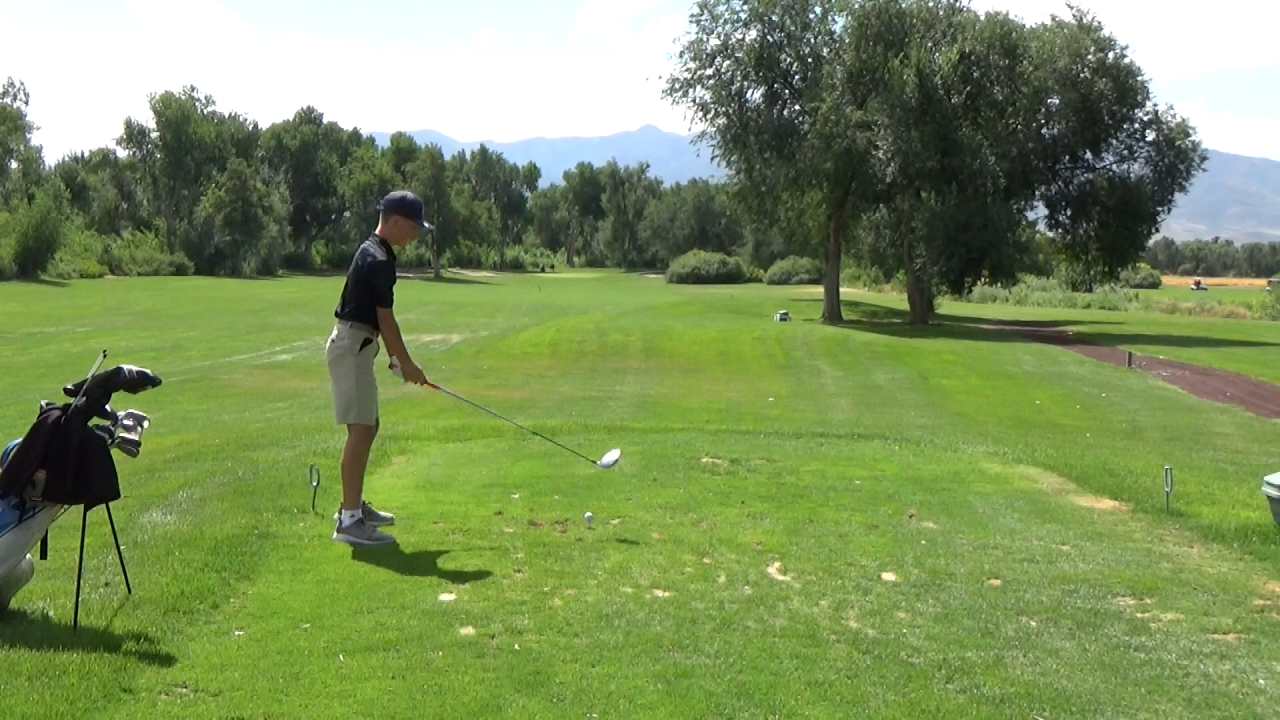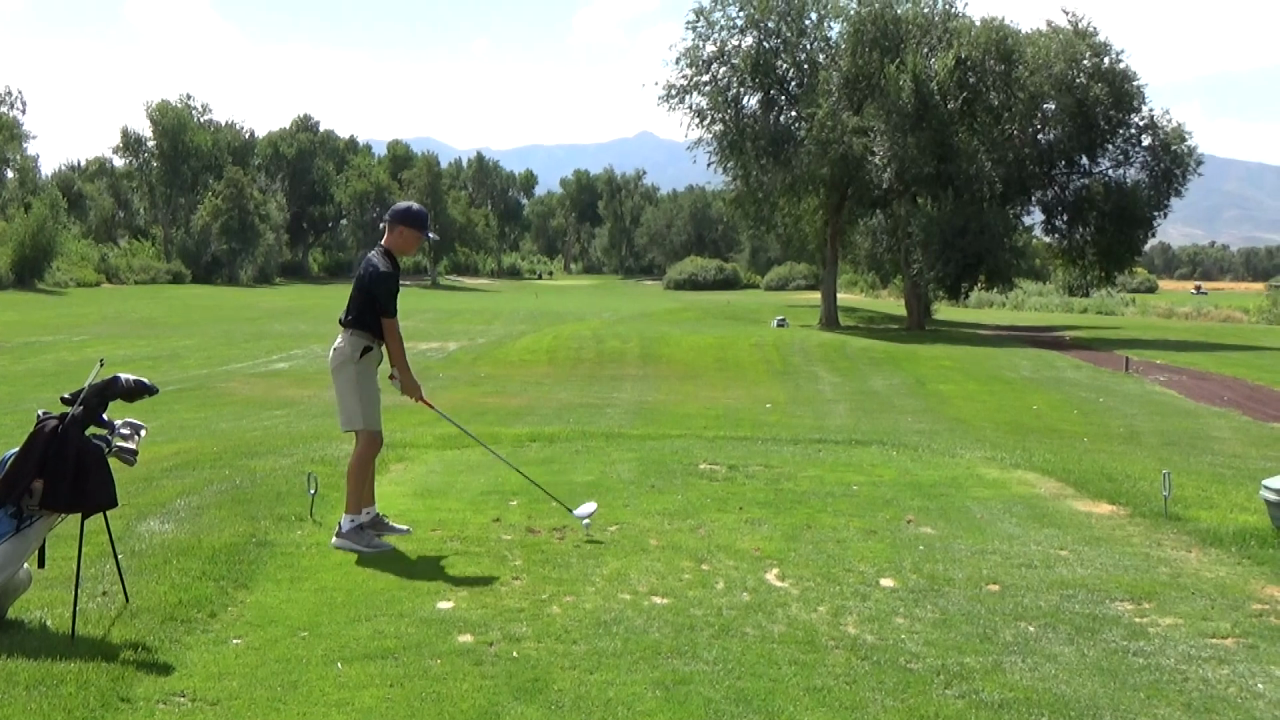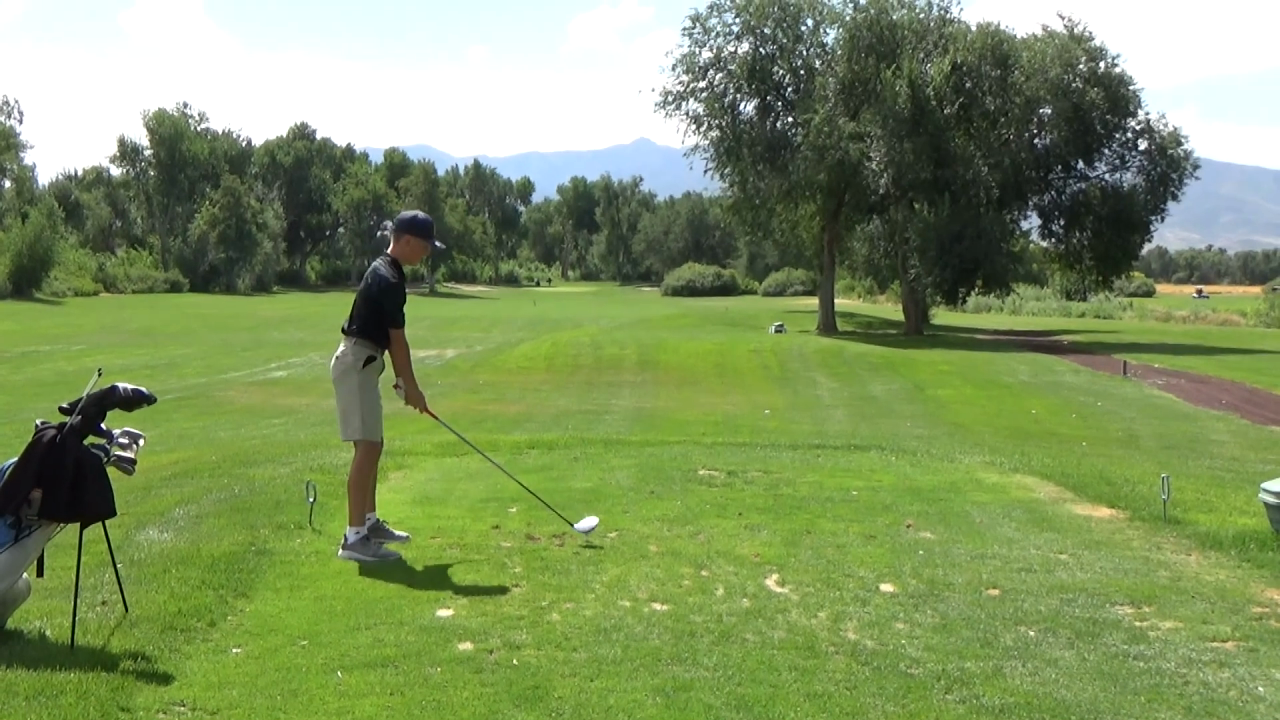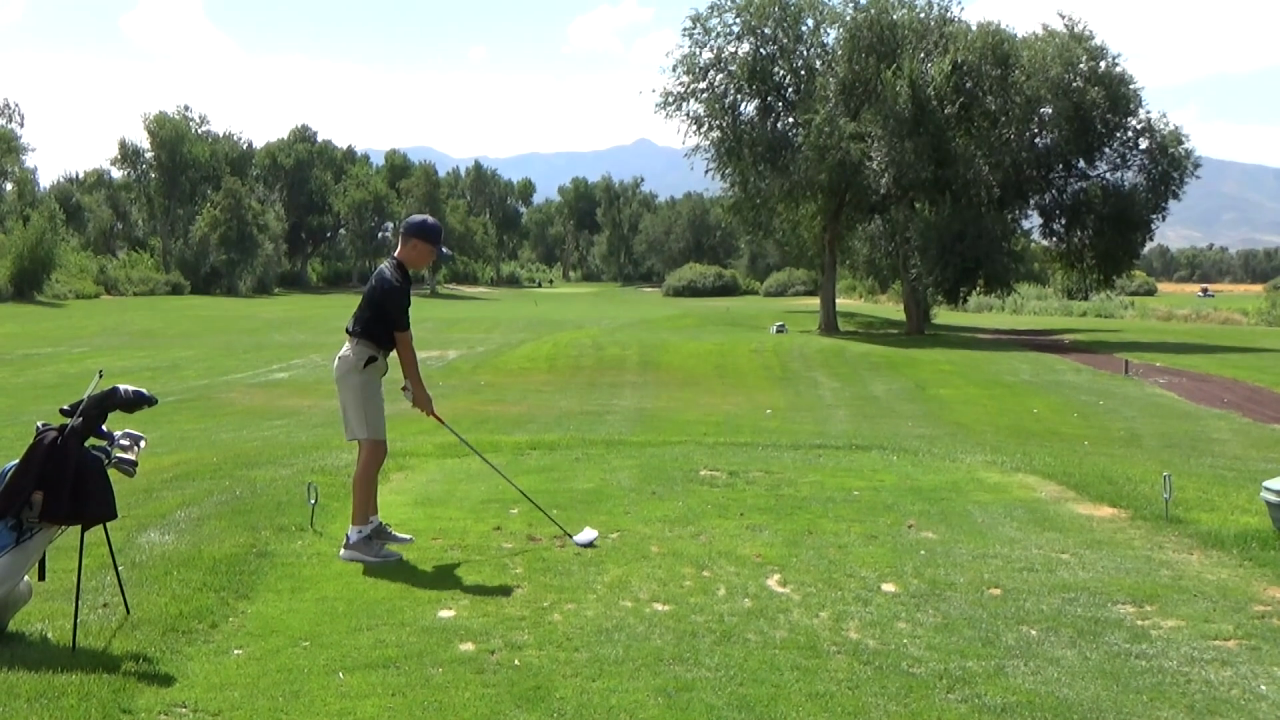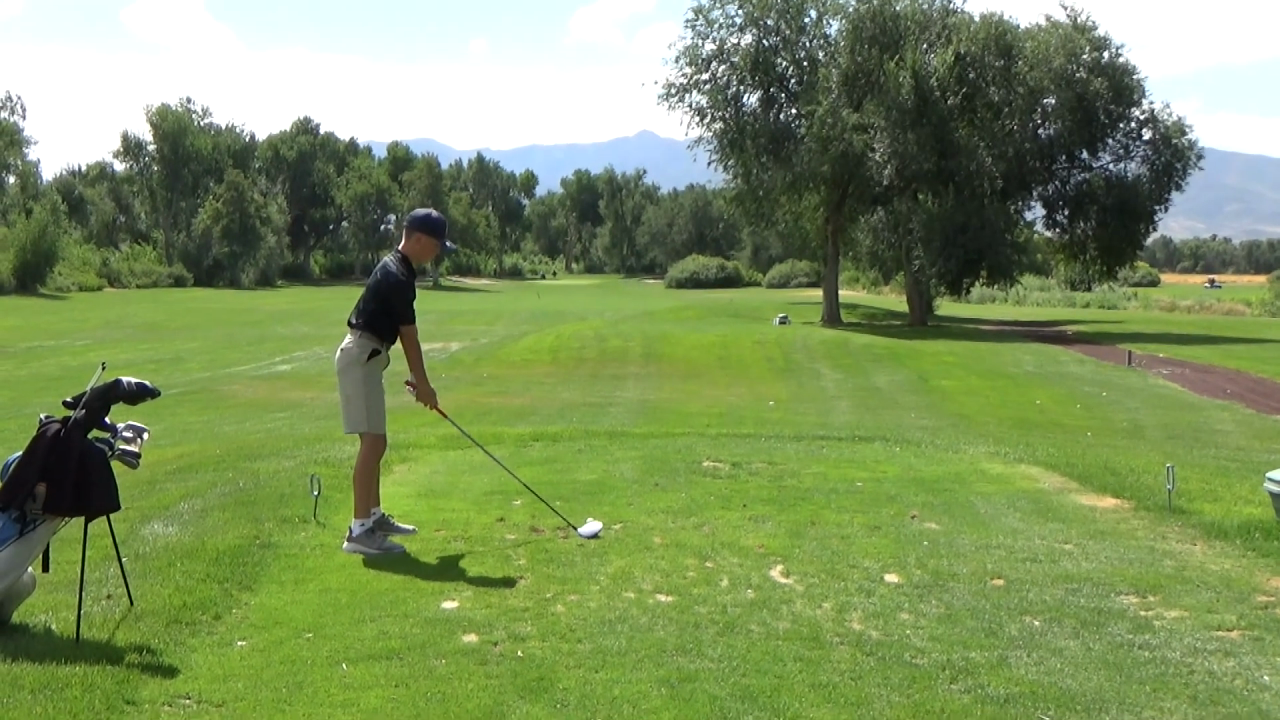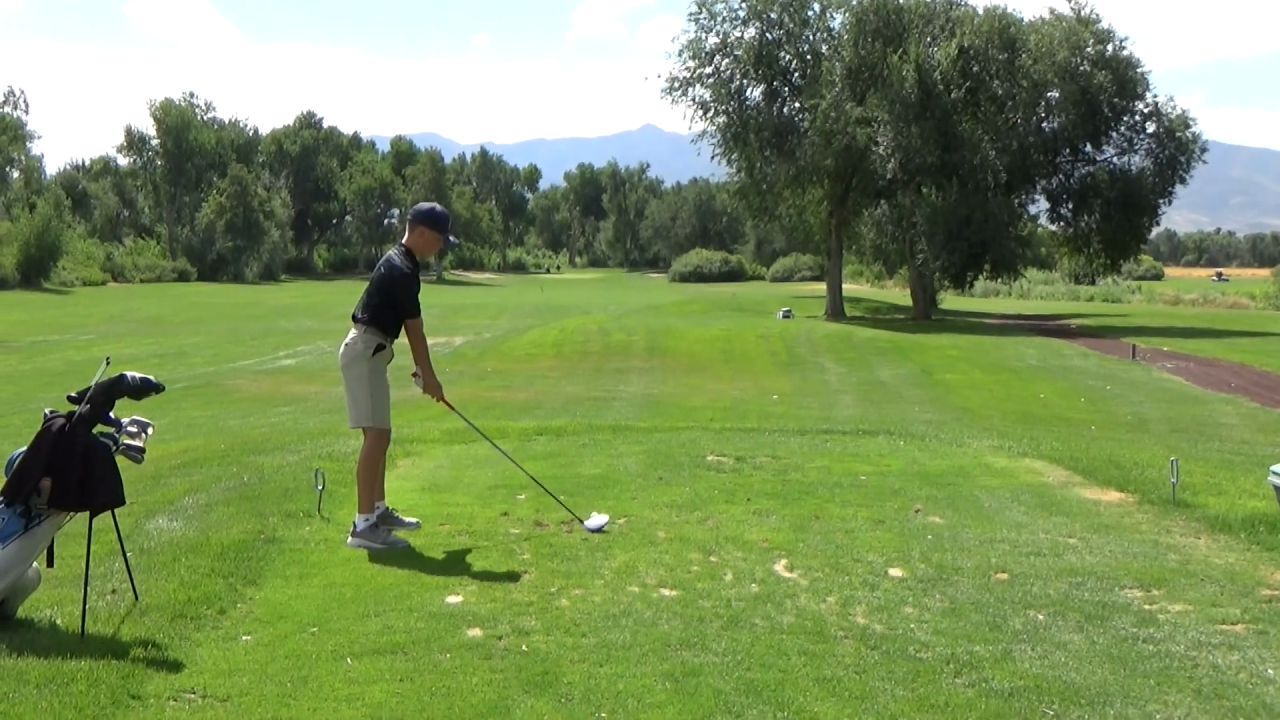
dt=0.4s
person 1, frame 1
left shoulder: (372, 252)
right shoulder: (379, 260)
right elbow: (386, 319)
left wrist: (396, 358)
right wrist: (407, 363)
left hip: (355, 345)
right hip: (353, 347)
left knee: (369, 426)
right knee: (360, 431)
left ankle: (353, 506)
right ankle: (349, 520)
person 1, frame 2
left shoulder: (380, 263)
right shoulder: (381, 271)
left elbow: (384, 328)
right elbow: (390, 328)
left wrist: (397, 369)
right wrist: (407, 376)
left hip: (360, 355)
right hip: (355, 356)
left knee: (368, 438)
right knee: (370, 439)
left ankle: (367, 515)
right ankle: (348, 525)
person 1, frame 3
left shoulder: (384, 271)
right shoulder: (389, 281)
left elbow: (389, 338)
right elbow: (398, 339)
left wrist: (401, 379)
right wrist: (412, 387)
left hip: (361, 363)
right hip: (357, 364)
left knee: (373, 445)
right knee: (366, 448)
left ankle: (369, 522)
right ankle: (354, 537)
person 1, frame 4
left shoulder: (391, 275)
right shoulder: (393, 284)
left elbow: (396, 339)
right elbow: (404, 341)
left wrist: (410, 382)
right wrist: (419, 389)
left hip: (365, 364)
right hip: (359, 365)
left knee: (373, 448)
right knee: (373, 448)
left ankle: (371, 525)
right ankle: (356, 538)
person 1, frame 5
left shoulder: (396, 268)
right shoulder: (398, 277)
left elbow: (404, 332)
right elbow: (409, 335)
left wrist: (414, 376)
right wrist: (423, 383)
left hip: (365, 356)
right hip: (361, 358)
left knee: (374, 441)
right knee: (373, 442)
left ankle: (373, 516)
right ankle: (359, 530)
person 1, frame 6
left shoulder: (404, 263)
right shoulder: (401, 270)
left elbow: (413, 321)
right elbow: (413, 328)
left wrist: (421, 368)
right wrist: (429, 374)
left hip: (373, 351)
right hip: (365, 352)
left knee: (380, 434)
right knee: (376, 436)
left ankle: (378, 510)
right ankle: (363, 526)
